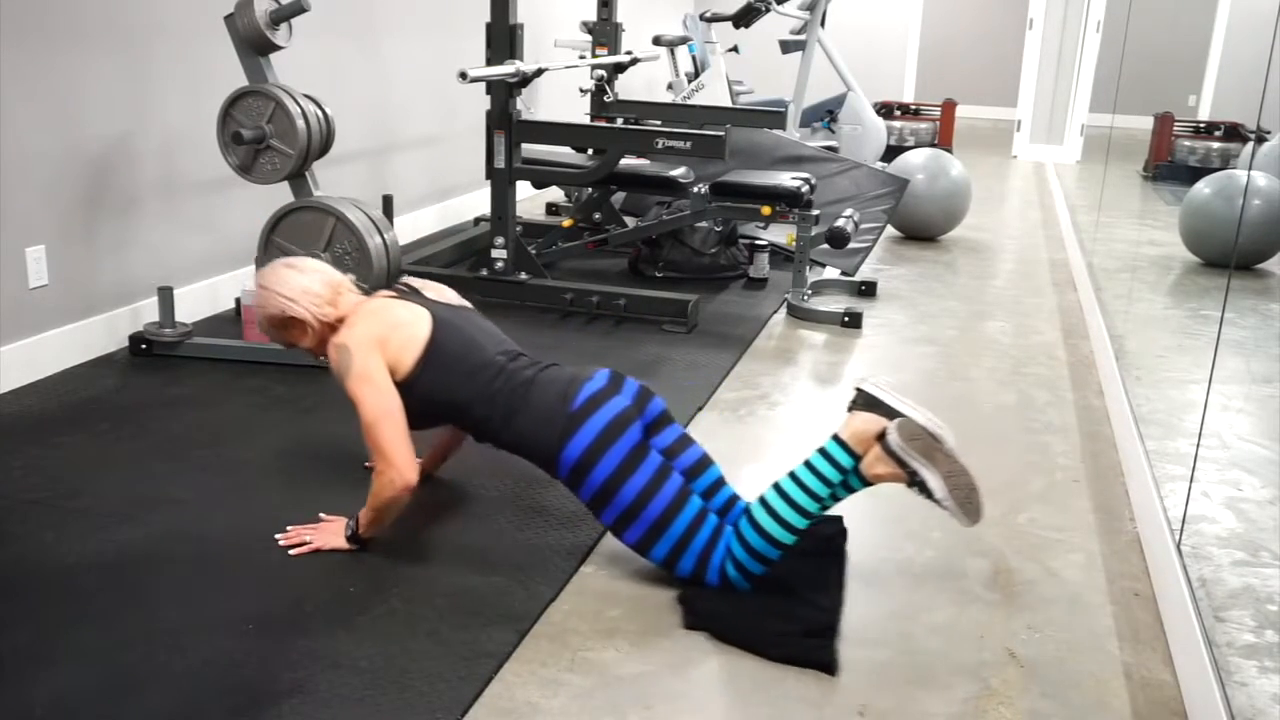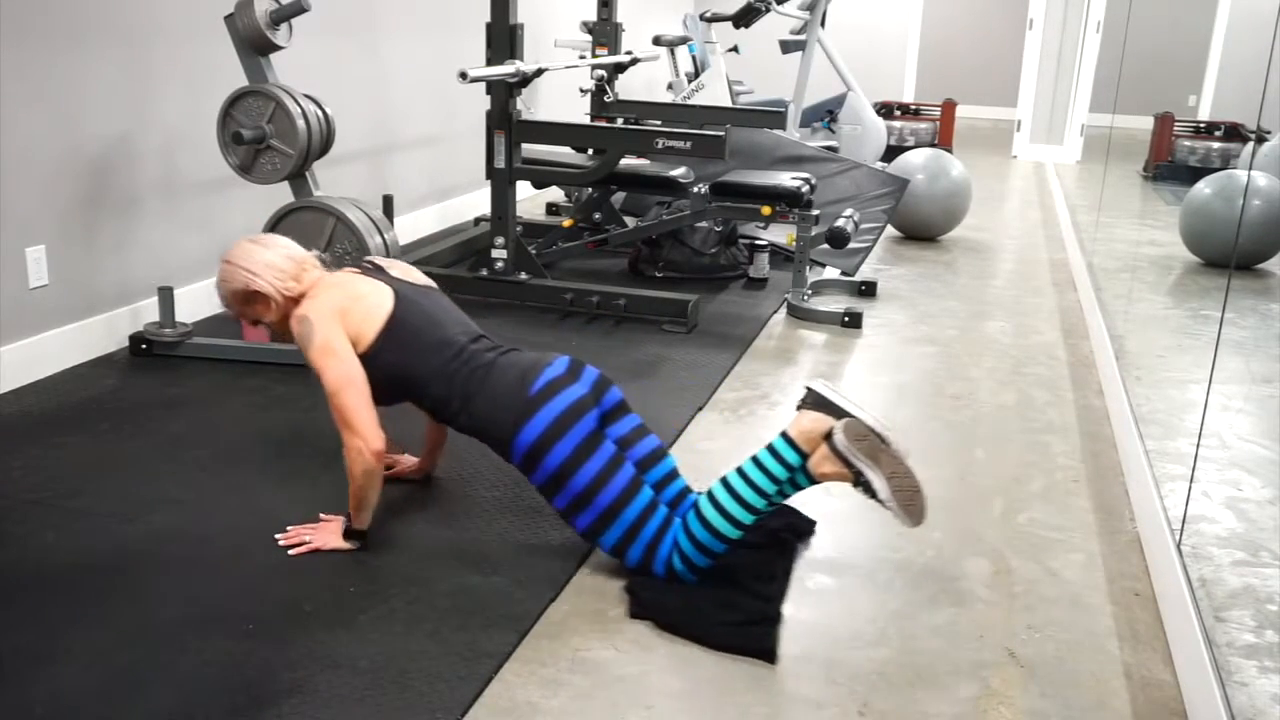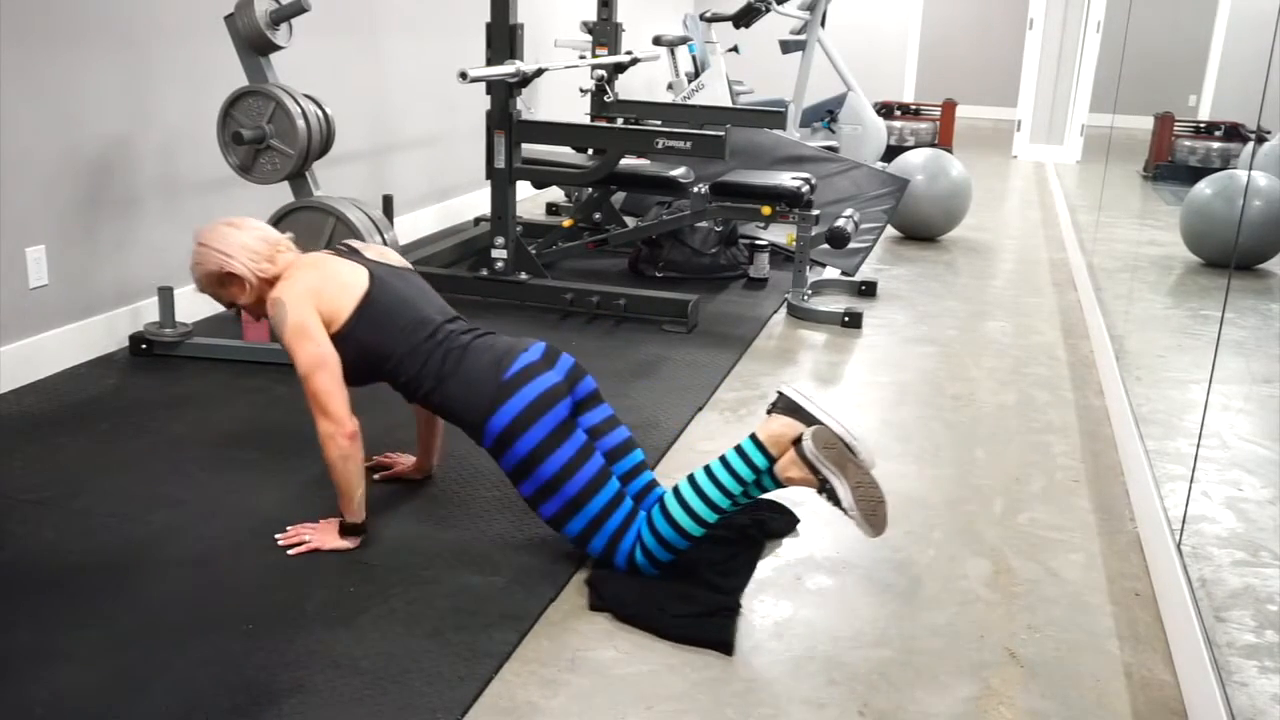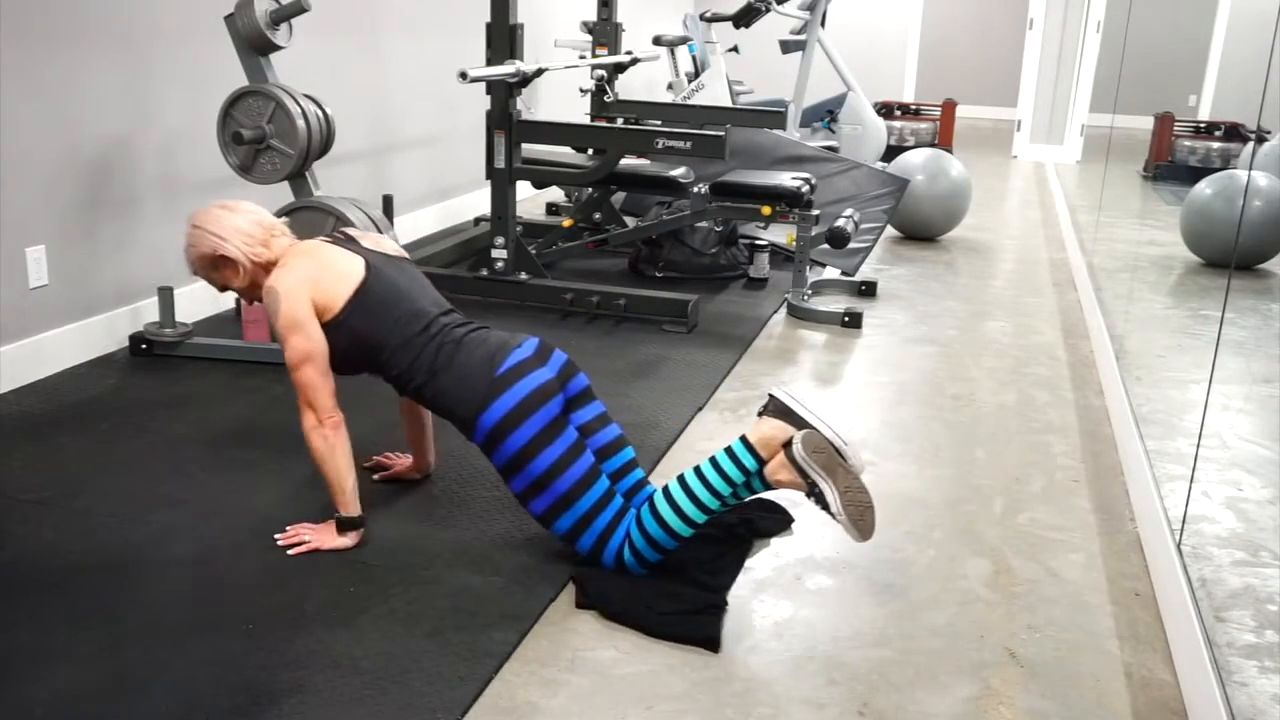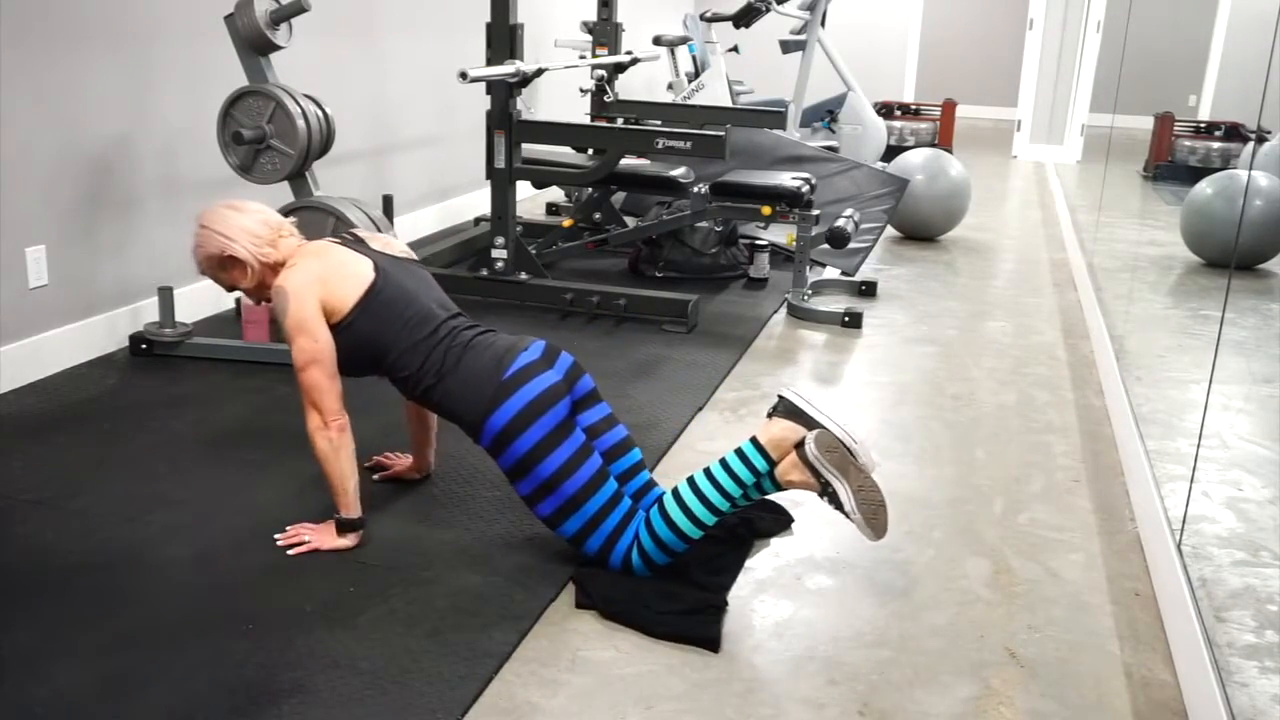
dt=0.3s
person 1, frame 1
left shoulder: (352, 343)
right shoulder: (415, 289)
left elbow: (396, 479)
left wrist: (356, 532)
right wrist: (430, 459)
left hip: (587, 438)
right hip: (613, 396)
left knee: (730, 564)
right knee: (738, 531)
left ankle: (862, 448)
right ankle: (867, 431)
person 1, frame 2
left shoulder: (314, 314)
right shoulder: (381, 268)
left elbow: (366, 445)
left wrist: (353, 529)
right wrist: (427, 461)
left hip: (544, 423)
right hip: (573, 382)
left knee: (678, 554)
right knee: (690, 520)
left ankle: (809, 444)
right ankle: (815, 432)
person 1, frame 3
left shoulder: (292, 297)
right shoulder: (359, 250)
left elbow: (341, 428)
left wrist: (350, 526)
right wrist: (425, 461)
left hip: (517, 407)
right hip: (547, 367)
left knee: (641, 547)
right knee: (652, 516)
left ankle: (779, 447)
right ankle: (783, 438)
person 1, frame 4
left shoulder: (288, 284)
right shoulder: (354, 240)
left elbow: (323, 418)
left wrist: (347, 524)
right wrist: (422, 460)
left hip: (507, 404)
right hip: (539, 363)
left knee: (630, 546)
right knee: (642, 509)
left ankle: (769, 449)
right ankle: (775, 440)
person 1, frame 5
left shoulder: (295, 286)
right shoulder: (362, 241)
left elbow: (328, 420)
left wrist: (346, 525)
right wrist: (421, 461)
left hip: (513, 408)
right hip: (546, 367)
left knee: (637, 549)
right knee: (649, 511)
left ankle: (779, 450)
right ankle: (786, 438)
